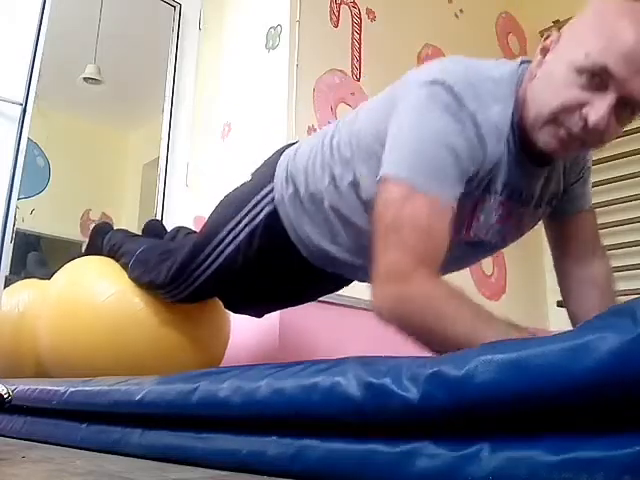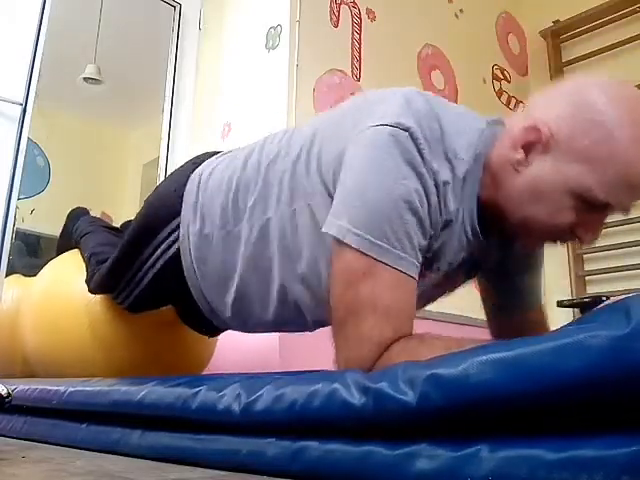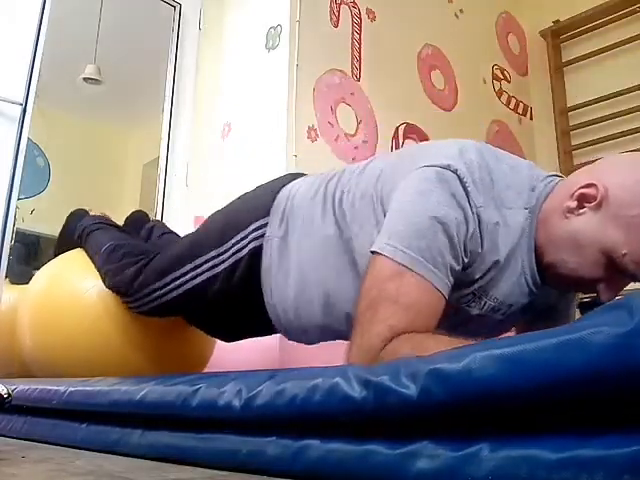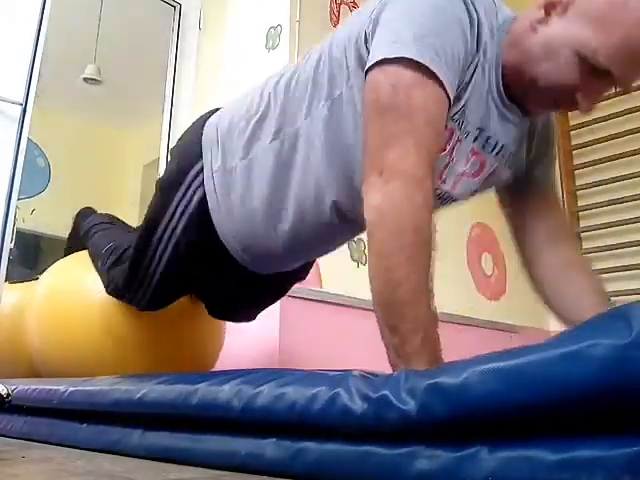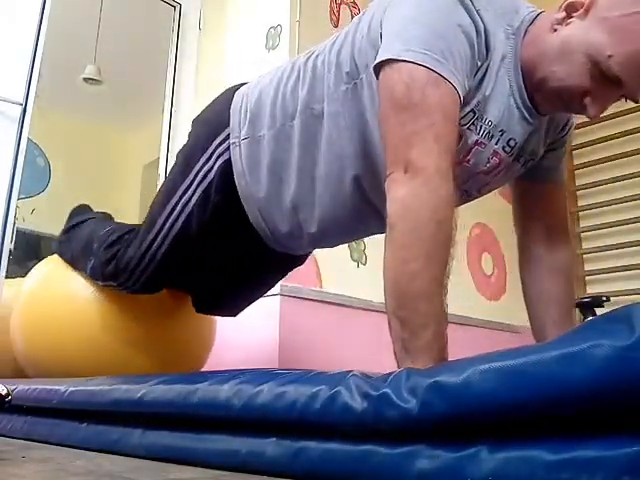
dt=1s
person 1, frame 1
left shoulder: (567, 147)
right shoulder: (450, 104)
left elbow: (584, 262)
right elbow: (401, 290)
left hip: (337, 259)
right hip: (291, 208)
left knee: (239, 299)
right knee: (170, 277)
left ankle: (170, 236)
right ankle: (113, 241)
person 1, frame 2
left shoulder: (515, 205)
right shoulder: (406, 143)
left elbow: (524, 344)
right elbow: (367, 362)
right hip: (199, 217)
left knee: (195, 317)
right knee: (118, 287)
left ankle: (103, 230)
right ankle: (86, 231)
person 1, frame 3
left shoulder: (563, 268)
right shoulder: (458, 186)
right elbow: (376, 354)
left hip: (307, 297)
right hip: (277, 232)
left knee: (196, 312)
right knee: (145, 282)
left ankle: (150, 233)
right ankle: (87, 231)
person 1, frame 4
left shoulder: (530, 127)
left elbow: (550, 242)
right elbow: (393, 189)
right hip: (223, 172)
left knee: (226, 307)
right knee: (139, 288)
right ankle: (93, 232)
person 1, frame 5
left shoulder: (552, 120)
left elbow: (548, 244)
right elbow: (418, 181)
right wrist: (424, 379)
right hip: (246, 152)
left knee: (207, 298)
right knee: (137, 270)
right ankle: (84, 235)
